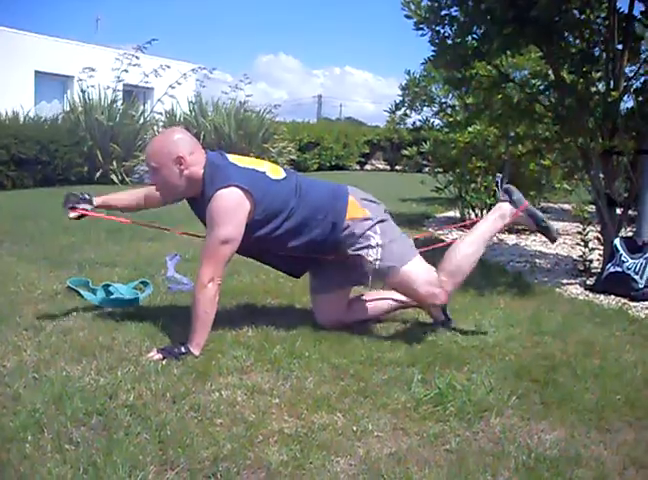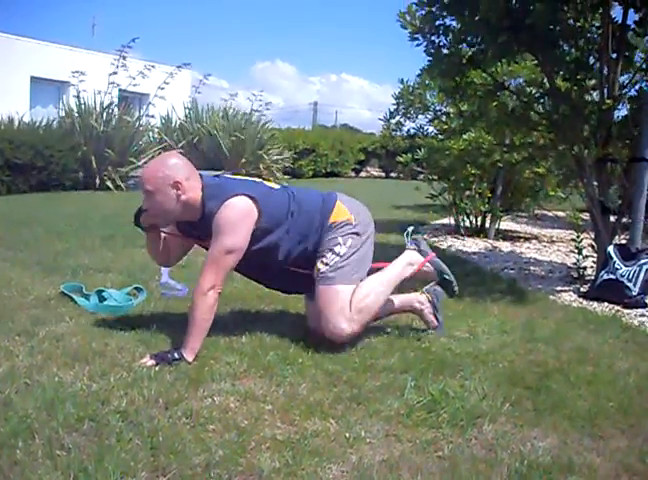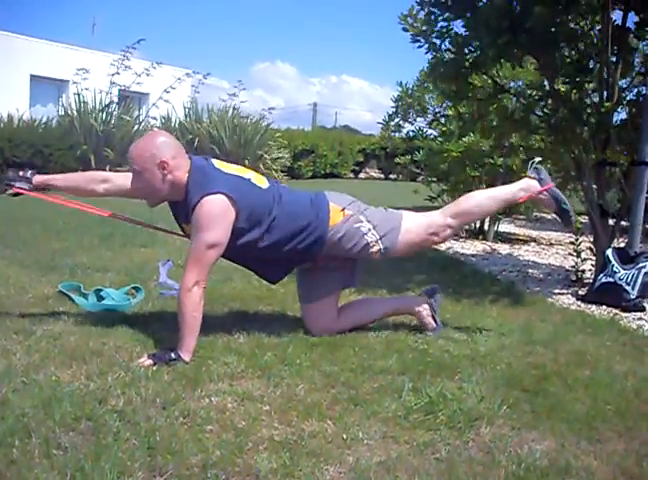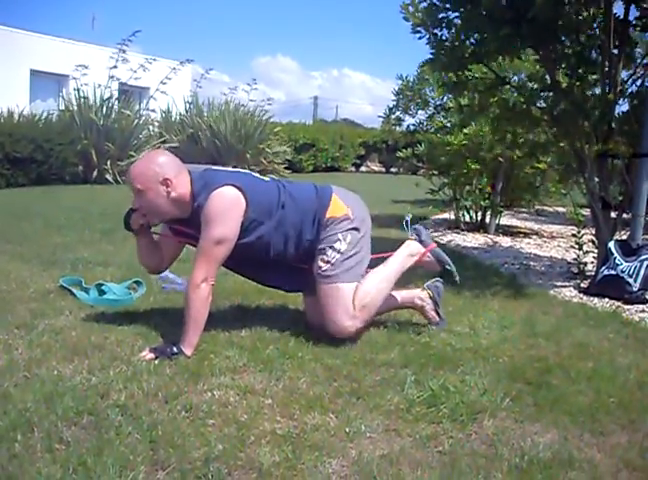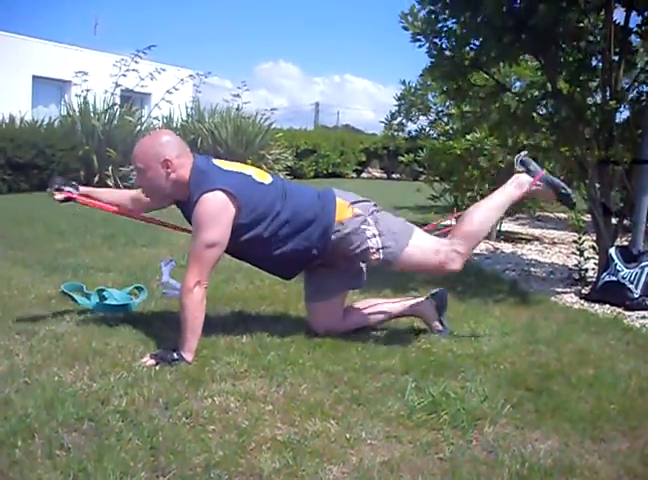
dt=1s
person 1, frame 1
left shoulder: (226, 196)
right shoulder: (198, 177)
left elbow: (208, 281)
right elbow: (145, 198)
left wrist: (192, 347)
right wrist: (96, 202)
left hip: (352, 219)
right hip: (335, 225)
left knee: (435, 289)
right knee: (329, 317)
left ankle: (504, 211)
right ankle: (418, 298)
person 1, frame 2
left shoulder: (232, 209)
right shoulder: (188, 210)
left elbow: (209, 288)
right elbow: (165, 259)
left wrist: (185, 353)
right wrist: (149, 227)
left hip: (342, 220)
right hip: (322, 230)
left knee: (340, 327)
right knee: (321, 324)
left ankle: (410, 261)
right ankle: (420, 300)
person 1, frame 3
left shoulder: (211, 203)
right shoulder: (180, 174)
left elbow: (193, 284)
right elbow: (101, 183)
left wrist: (183, 352)
left hip: (337, 225)
right hip: (320, 238)
left knee: (440, 226)
right knee: (322, 326)
left ankle: (532, 186)
right ankle: (416, 304)
person 1, frame 4
left shoulder: (219, 199)
right shoulder: (180, 208)
left elbow: (202, 280)
right elbow: (155, 264)
left wrist: (184, 348)
right wrist: (140, 230)
left hip: (337, 216)
right hip: (319, 229)
left knee: (344, 324)
right knee: (321, 319)
left ankle: (413, 250)
right ankle: (420, 297)
person 1, frame 5
left shoulder: (211, 200)
right shoulder: (188, 180)
left elbow: (195, 284)
right elbow: (135, 200)
left wrist: (184, 353)
right wrist: (80, 191)
left hip: (343, 224)
right hip: (327, 238)
left knee: (450, 255)
right knee: (327, 324)
left ankle: (524, 181)
right ankle: (421, 305)
